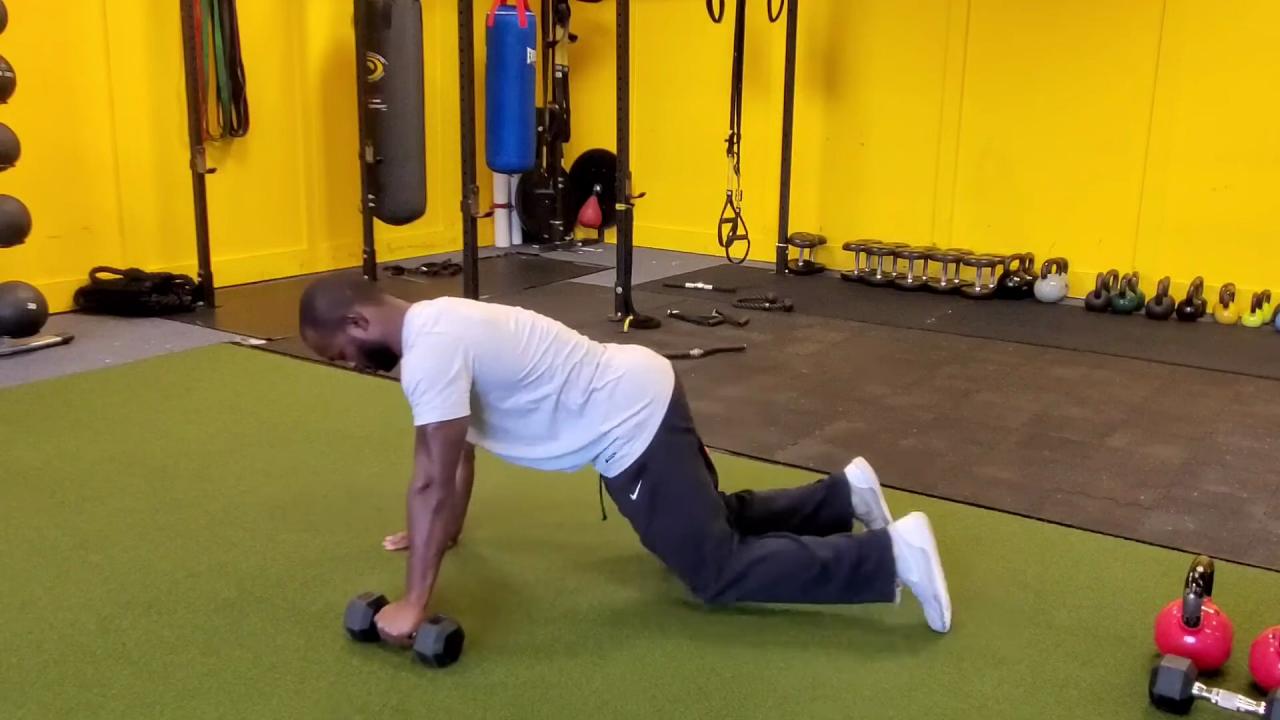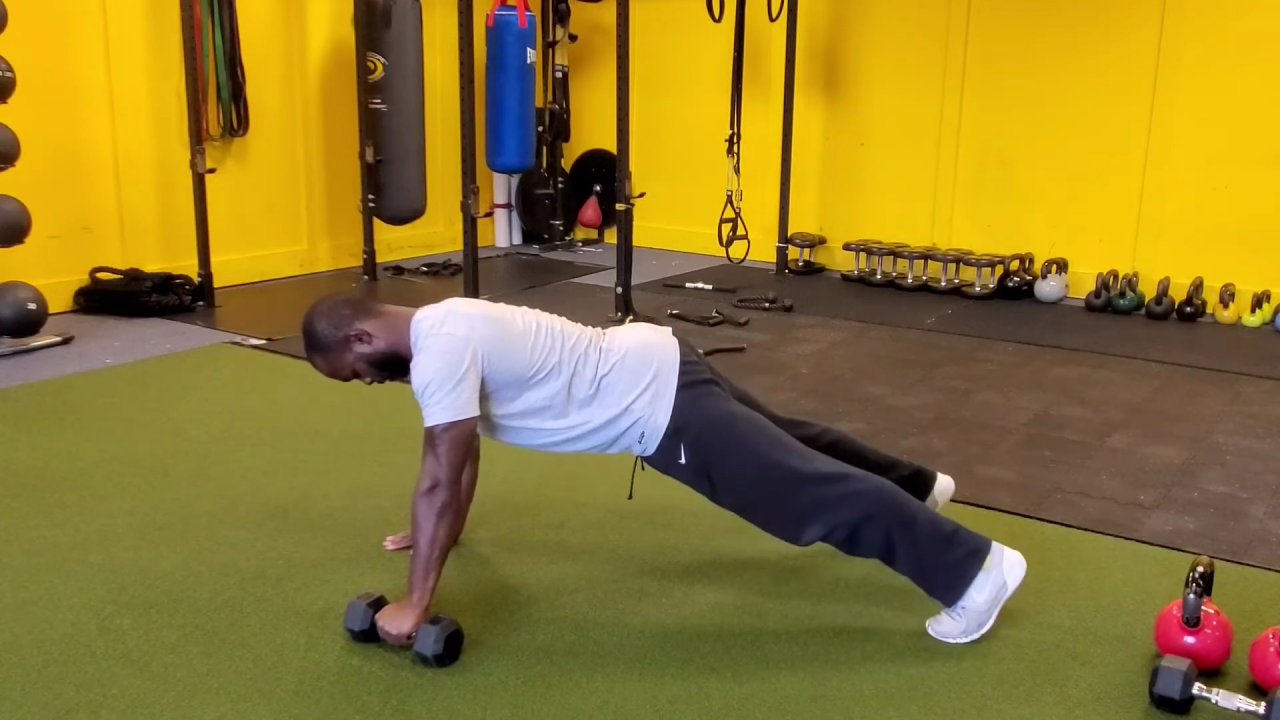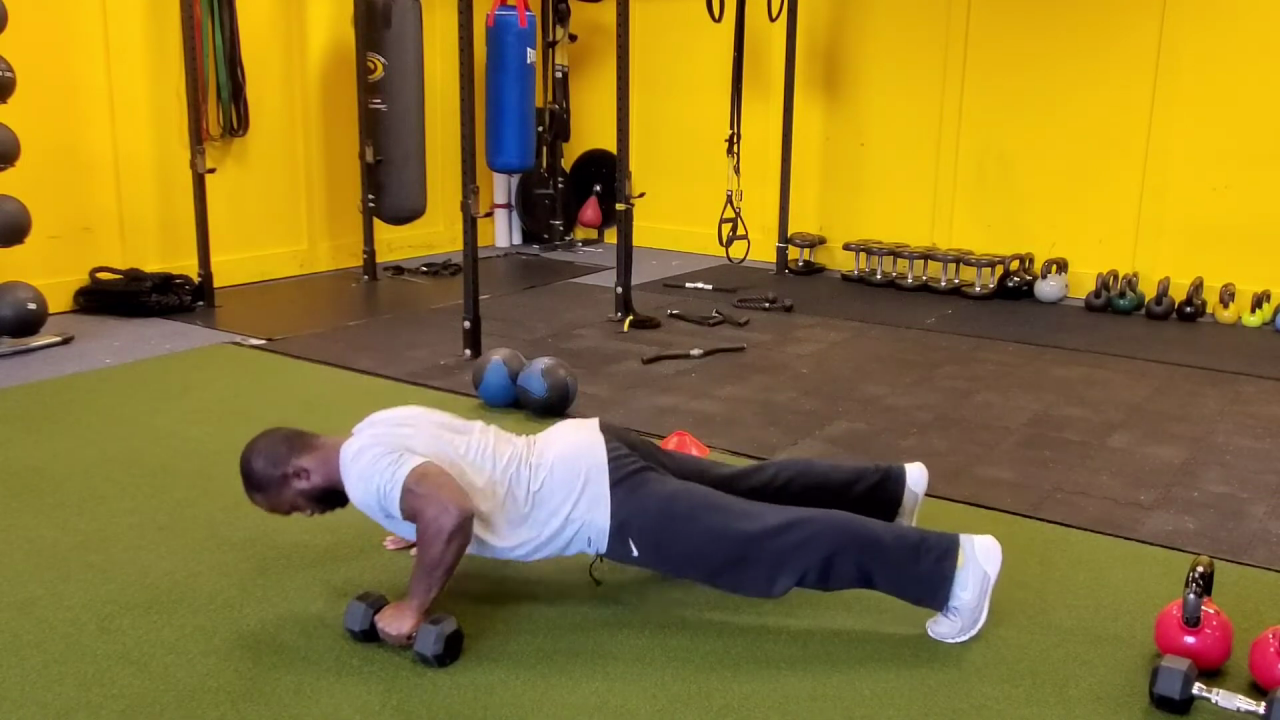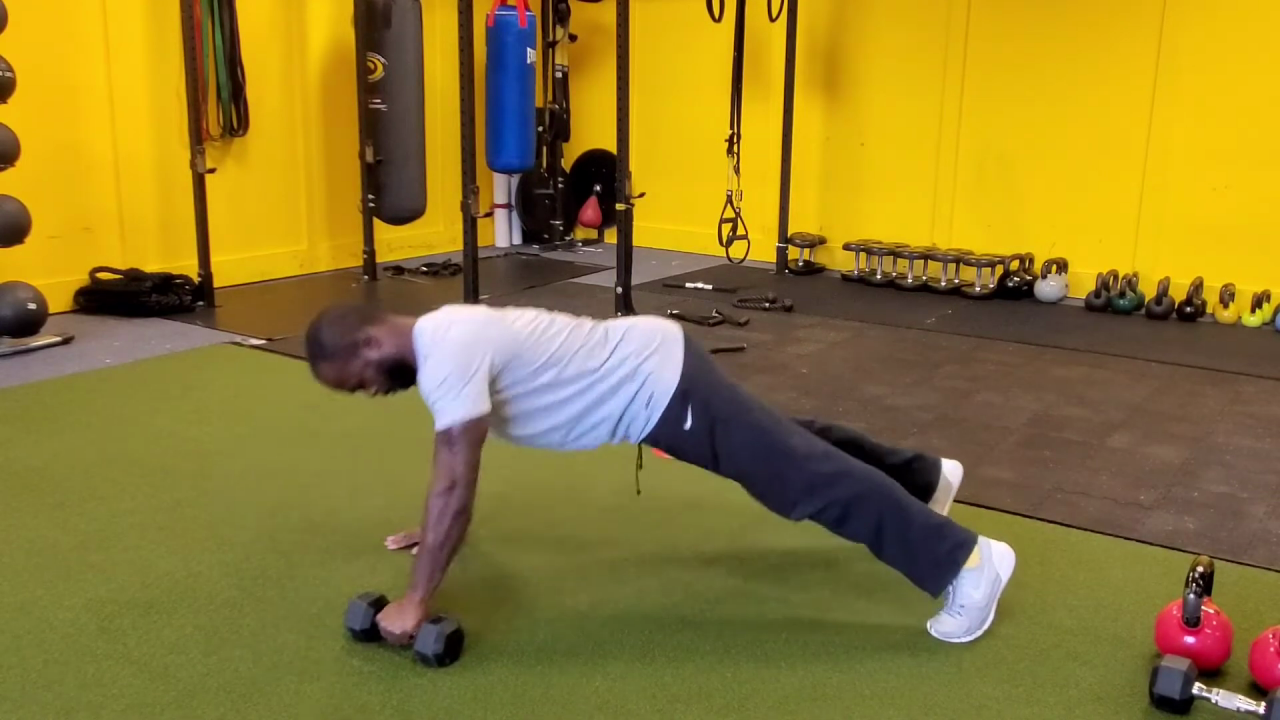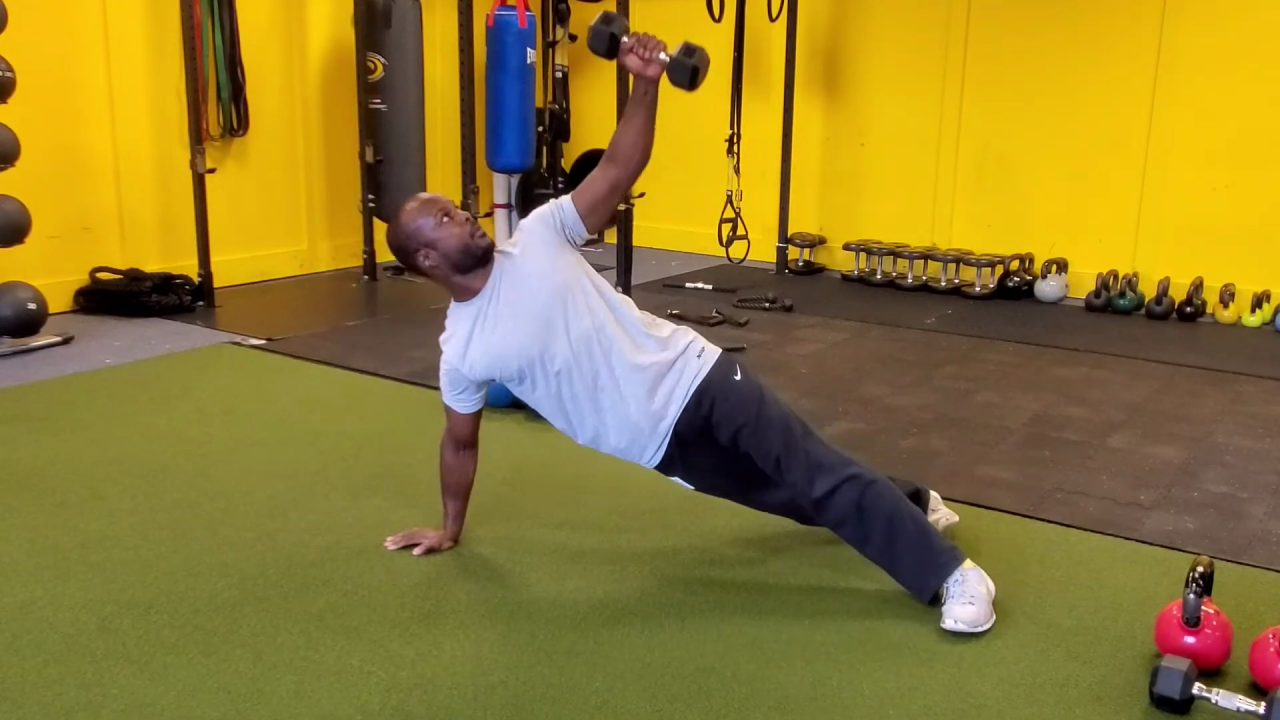
dt=1s
person 1, frame 1
left shoulder: (429, 348)
right shoulder: (436, 324)
left elbow: (433, 479)
right elbow: (458, 453)
left wrist: (412, 602)
right wrist: (442, 531)
left hip: (633, 423)
right hip: (641, 393)
left knee: (720, 571)
right knee: (714, 523)
left ankle: (889, 553)
right ankle: (842, 494)
person 1, frame 2
left shoulder: (440, 350)
right shoulder: (444, 329)
left elbow: (440, 475)
right elbow: (464, 454)
left wrist: (415, 603)
right wrist: (439, 531)
left hip: (657, 404)
right hip: (653, 370)
left knee: (803, 490)
right knee: (788, 451)
left ankle: (976, 569)
right ankle: (917, 488)
person 1, frame 3
left shoulder: (366, 467)
right shoulder: (384, 427)
left elbow: (453, 515)
left wrist: (413, 607)
right wrist: (424, 531)
left hip: (602, 504)
right hip: (589, 449)
left knee: (768, 543)
right knee: (749, 487)
left ankle: (953, 565)
right ankle: (891, 489)
person 1, frame 4
left shoulder: (444, 355)
right shoulder: (439, 337)
left elbow: (457, 482)
right elbow: (454, 453)
left wrist: (417, 599)
right wrist: (435, 525)
left hip: (657, 384)
right hip: (646, 360)
left knee: (807, 477)
right knee: (797, 445)
left ankle: (967, 563)
right ankle: (925, 479)
person 1, frame 5
left shoulder: (540, 237)
right shoulder: (463, 349)
left elbow: (620, 167)
right elbow: (460, 442)
left wrist: (644, 85)
right wrist: (448, 530)
left hip: (693, 377)
right hip: (670, 445)
left knee: (825, 482)
right knee: (798, 500)
left ankle: (952, 574)
right ankle: (911, 507)
